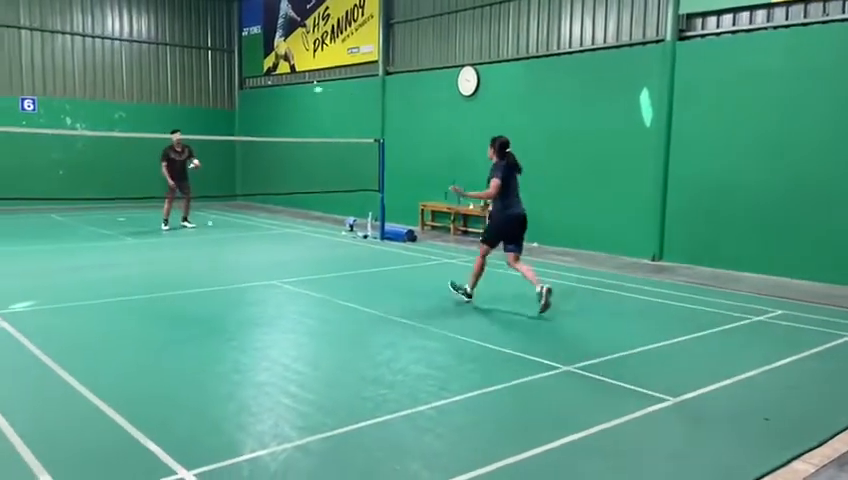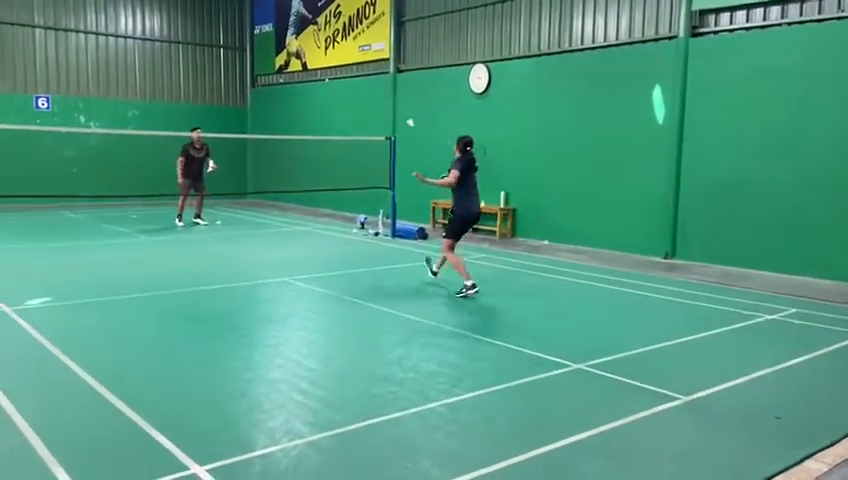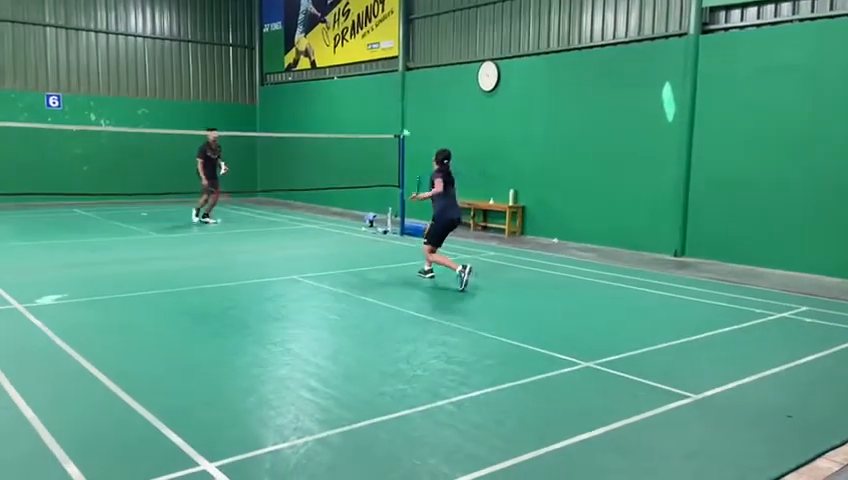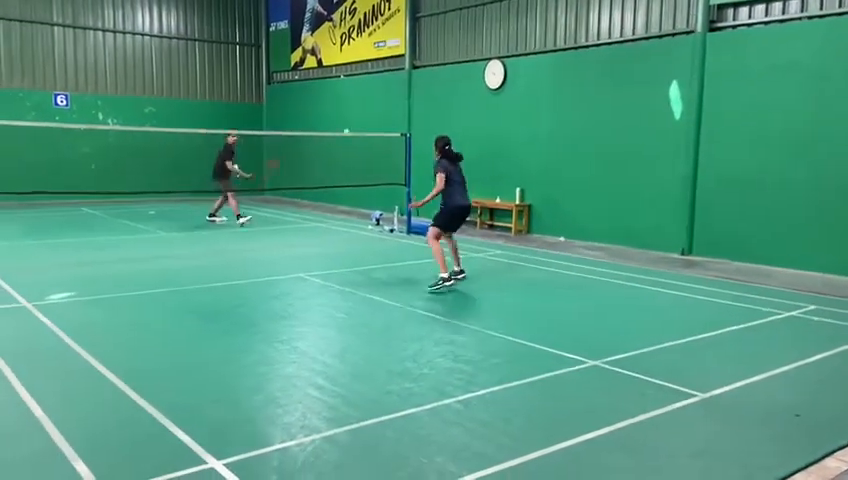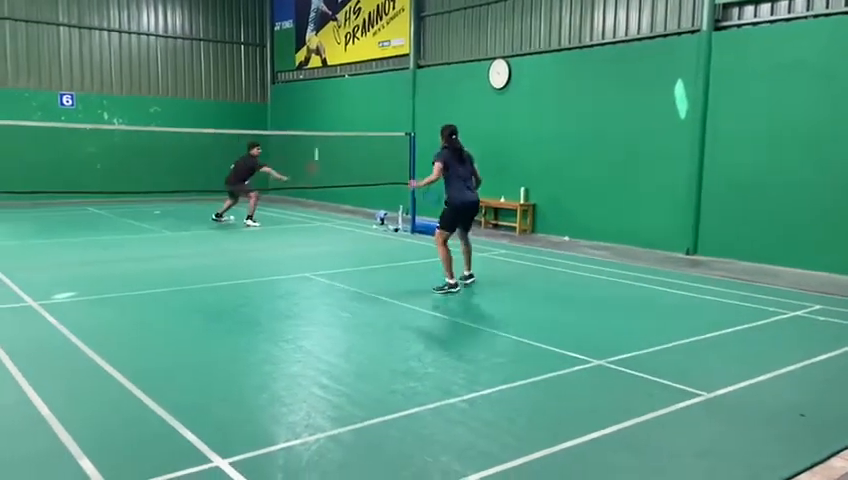
dt=0.3s
person 1, frame 1
left shoulder: (497, 167)
right shoulder: (510, 167)
left elbow: (492, 192)
left wrist: (466, 194)
right wrist: (492, 205)
left hip: (504, 218)
right hip: (519, 217)
left knee: (482, 253)
right knee: (514, 261)
left ankle: (468, 290)
right ankle: (541, 288)
person 1, frame 2
left shoulder: (458, 162)
right shoulder: (469, 163)
left elbow: (451, 181)
left wrist: (426, 180)
right wrist: (448, 176)
left hip: (463, 212)
right hip: (473, 211)
left knee: (447, 249)
right knee: (450, 239)
left ankle: (469, 284)
right ankle: (436, 268)
person 1, frame 3
left shoulder: (437, 173)
right shoulder: (448, 175)
left elbow: (439, 189)
left wrist: (421, 196)
right wrist: (421, 195)
left hip: (443, 218)
right hip: (455, 217)
left knee: (428, 253)
right knee: (428, 232)
left ankle: (461, 269)
right ankle: (428, 269)
person 1, frame 4
left shoulder: (441, 163)
right shoulder: (454, 162)
left elbow: (440, 187)
left wrist: (422, 202)
left hip: (453, 206)
right hip: (465, 206)
left knee: (432, 238)
right knee: (447, 234)
left ankle: (445, 276)
right ankle: (458, 270)
person 1, frame 5
left shoulder: (443, 154)
right shoulder: (466, 154)
left elbow: (435, 176)
right elbow: (478, 179)
left wrist: (418, 184)
left hip: (456, 203)
right hip: (473, 201)
left knee: (440, 241)
right knee: (463, 236)
left ankle: (451, 282)
right ankle: (468, 273)
